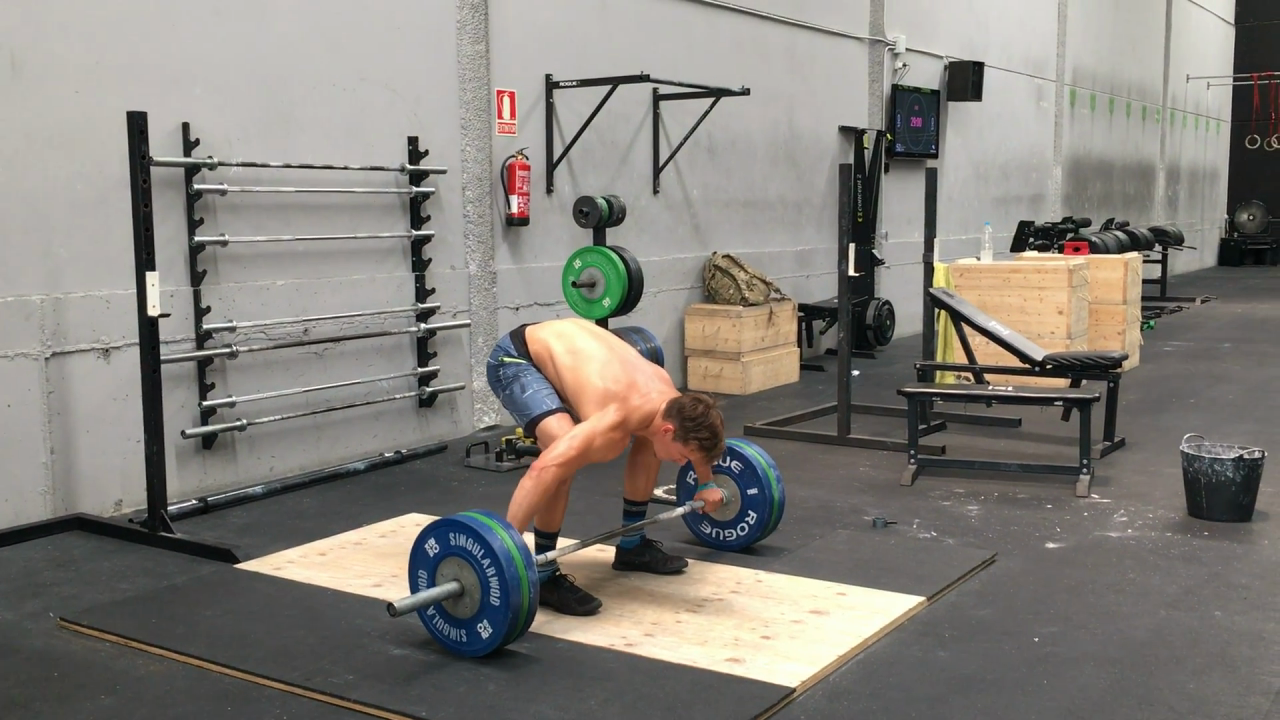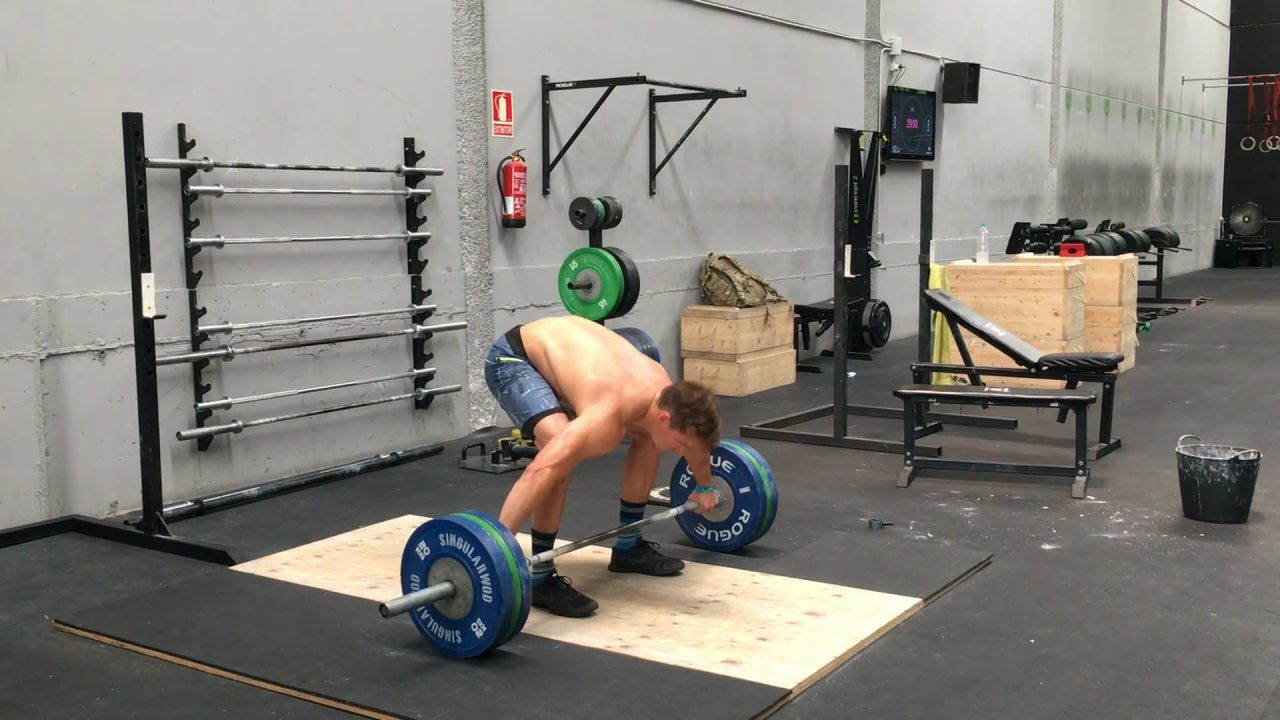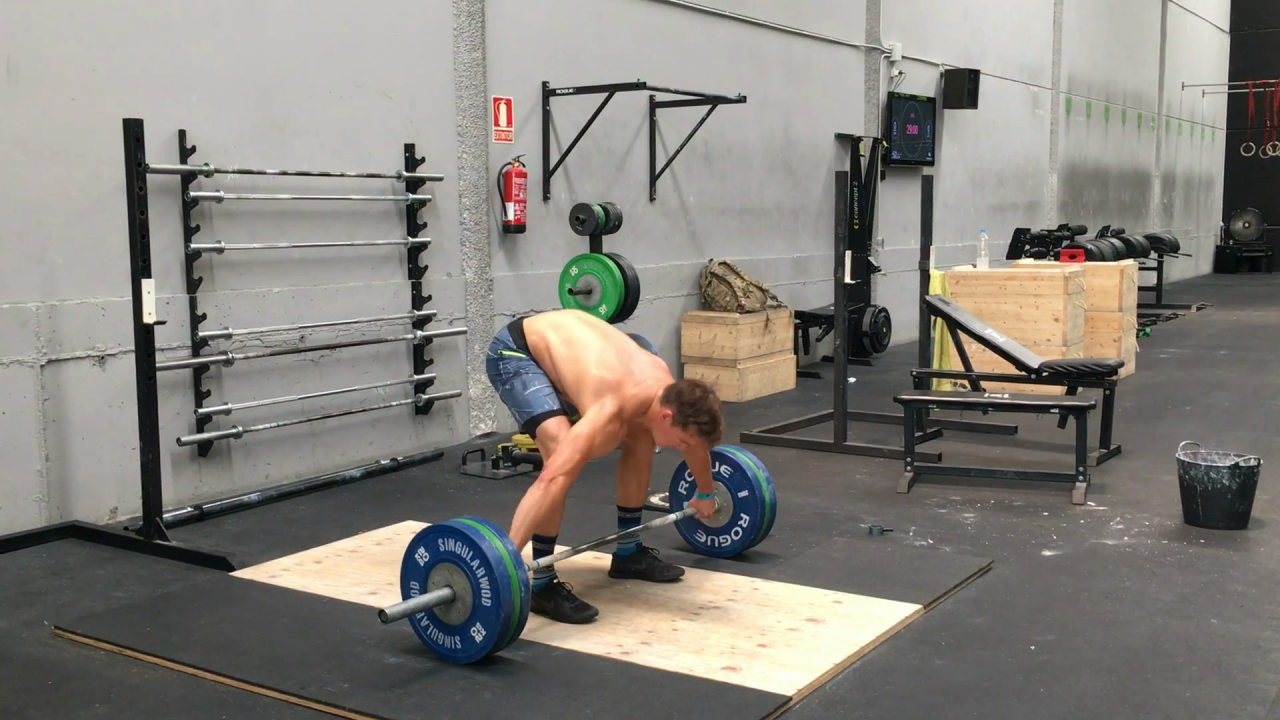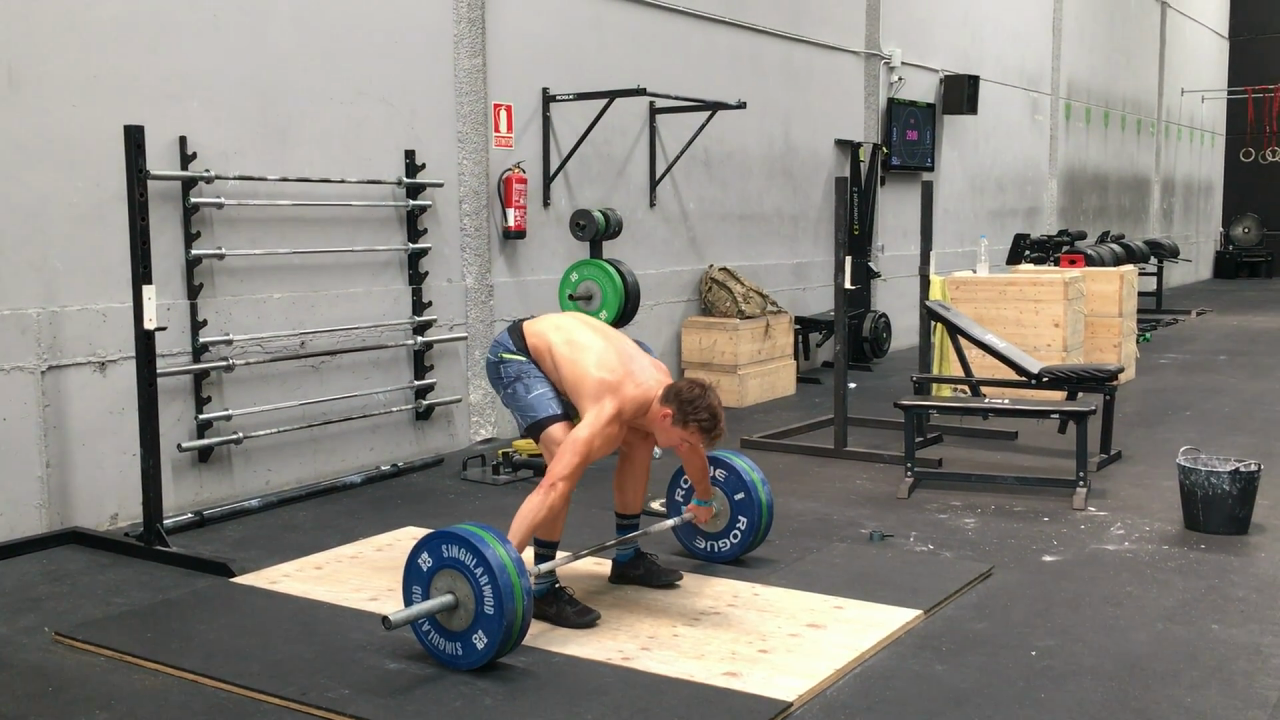
dt=0.5s
person 1, frame 1
left shoulder: (670, 403)
right shoulder: (615, 426)
left elbow: (697, 435)
right elbow: (542, 471)
left wrist: (705, 484)
right hip: (514, 359)
left knee: (648, 439)
right knee: (563, 446)
left ankle: (632, 546)
right ankle: (544, 576)
person 1, frame 2
left shoulder: (668, 395)
right shoulder: (608, 417)
left elbow: (696, 433)
right elbow: (539, 472)
left wrist: (704, 488)
left hip: (561, 345)
right hip: (513, 358)
left knee: (647, 438)
right knee: (558, 459)
left ankle: (628, 548)
right ankle: (541, 578)
person 1, frame 3
left shoulder: (669, 392)
right shoulder: (612, 412)
left elbow: (696, 446)
right elbow: (552, 480)
left wrist: (705, 495)
right hip: (515, 351)
left knee: (641, 440)
right knee: (560, 448)
left ankle: (628, 553)
right ankle: (541, 584)
person 1, frame 4
left shoulder: (670, 395)
right shoulder: (611, 416)
left elbow: (694, 452)
right elbow: (553, 486)
left wrist: (704, 500)
left hip: (563, 342)
right hip: (515, 355)
left knee: (639, 443)
right knee: (564, 452)
left ankle: (627, 558)
right ankle: (543, 590)
